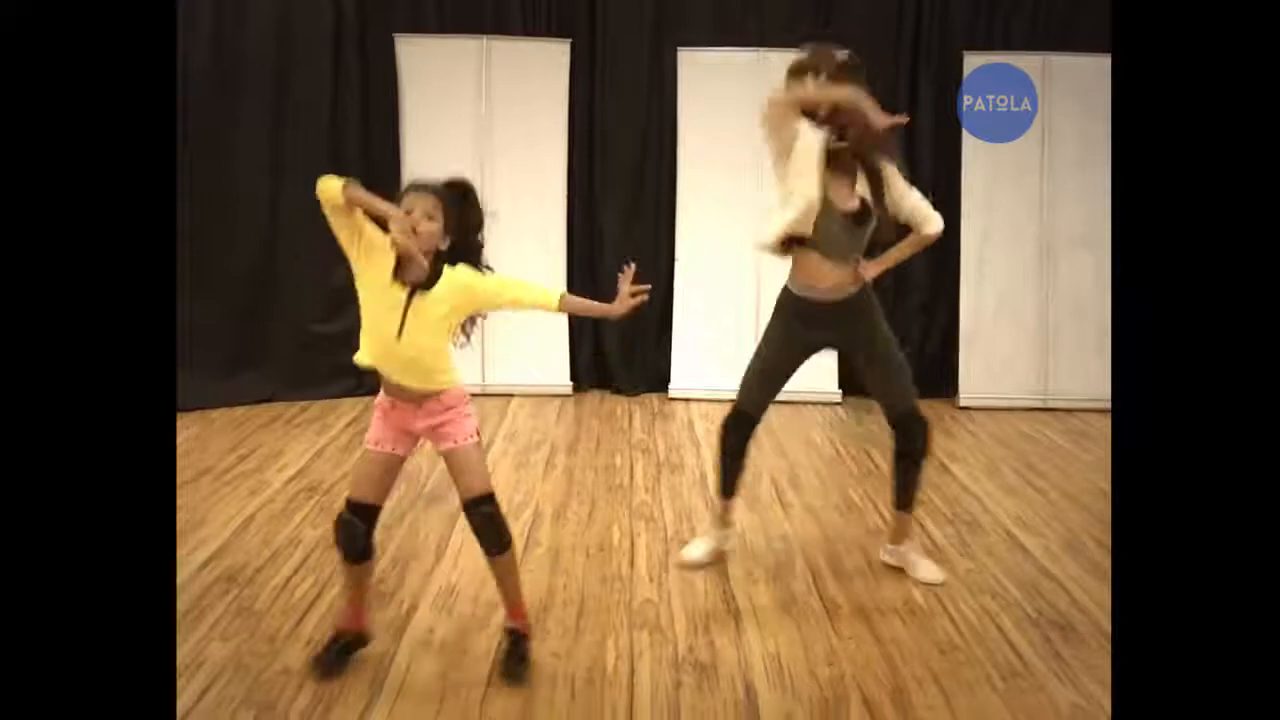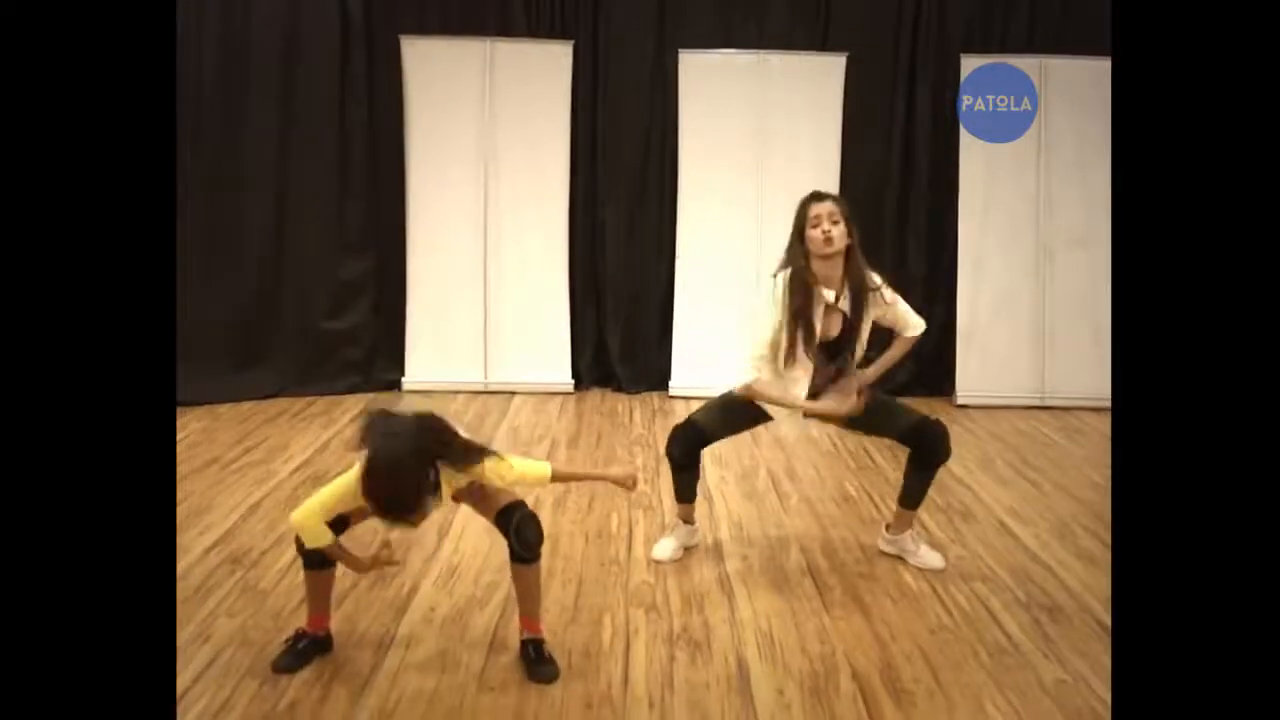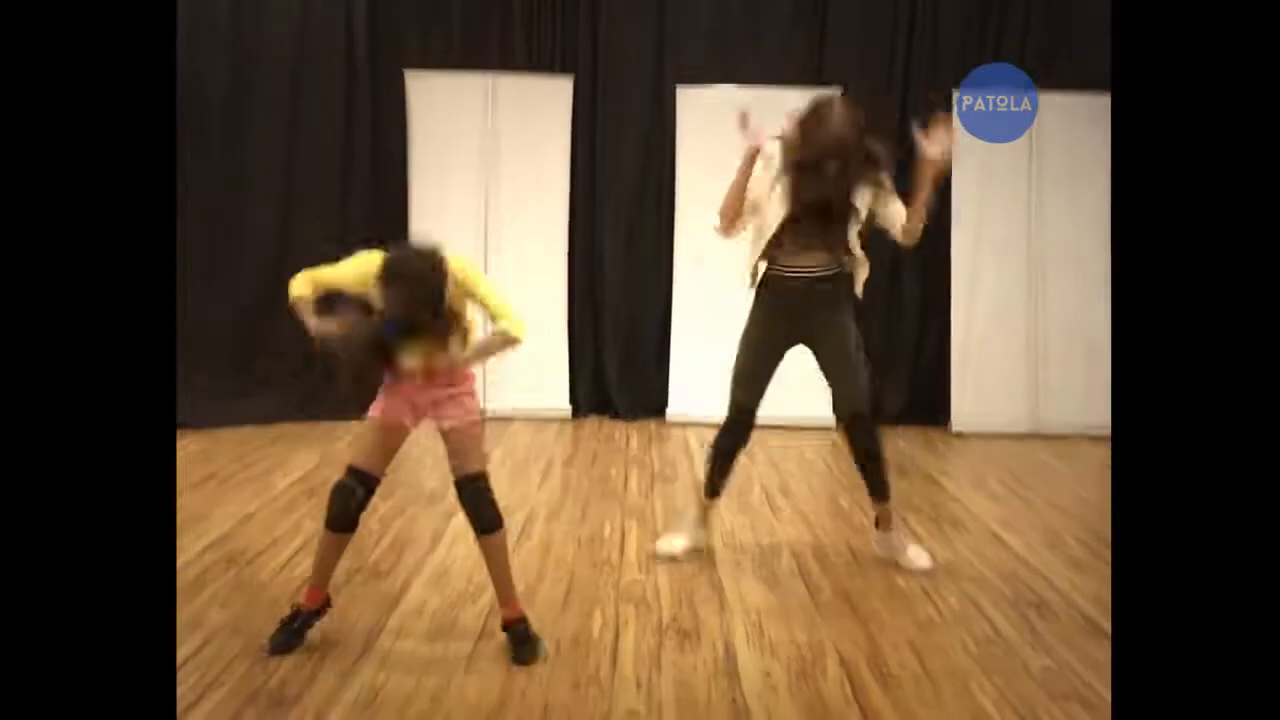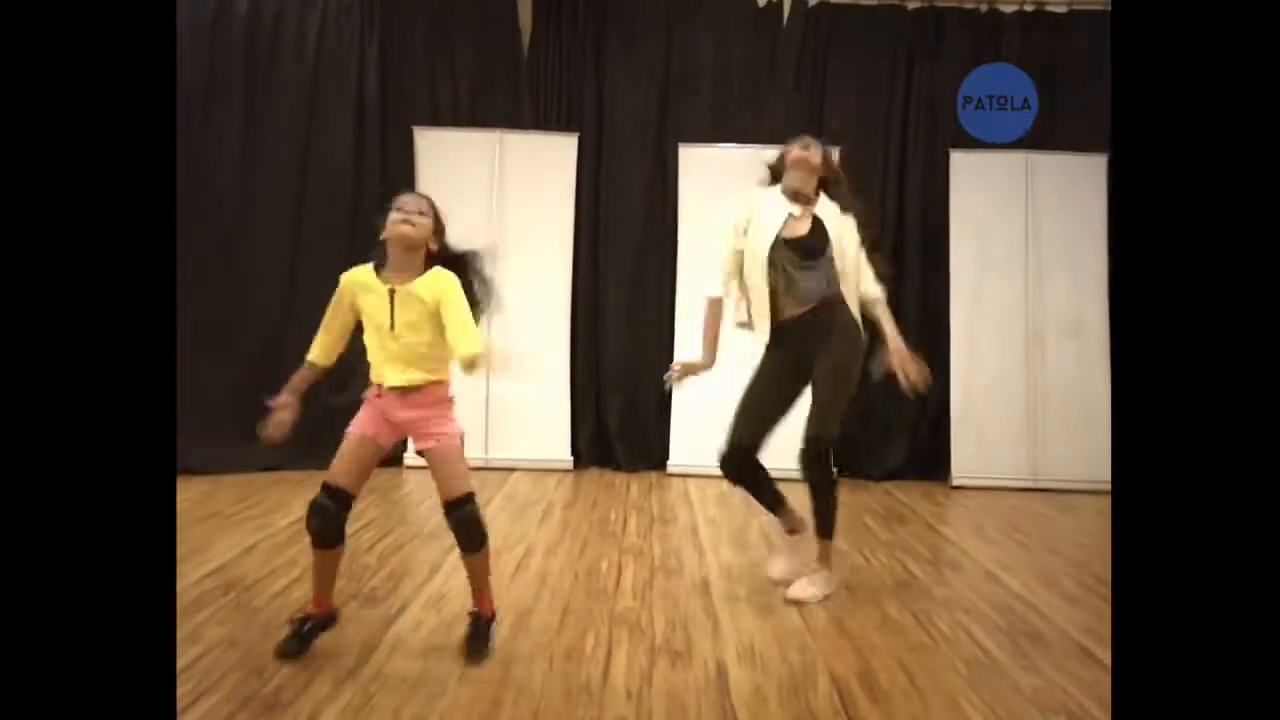
dt=0.4s
person 1, frame 1
left shoulder: (879, 174)
right shoulder: (804, 156)
left elbow: (930, 225)
right elbow: (784, 100)
left wrist: (878, 266)
right wrist: (851, 102)
left hip: (857, 314)
right hip: (797, 314)
left knee: (909, 423)
right knee: (740, 422)
left ankle: (900, 541)
right ankle: (720, 528)
person 1, frame 2
left shoulder: (870, 288)
right shoulder: (786, 293)
left elbow: (913, 331)
right elbow: (747, 383)
left wrist: (864, 377)
right wrist: (812, 407)
left hip: (836, 391)
right hip: (781, 390)
left knee: (933, 438)
right knee: (683, 438)
left ankle: (899, 532)
right ankle: (685, 527)
person 1, frame 3
left shoulder: (862, 180)
right shoulder: (778, 167)
left elbow: (907, 231)
right elbow: (728, 225)
left wrist: (930, 170)
right wrist: (750, 159)
left hip: (829, 307)
right hip: (772, 303)
left knee: (858, 419)
right knee: (739, 417)
left ankle: (888, 530)
right ankle: (699, 521)
person 1, frame 4
left shoulder: (837, 218)
right shoulder: (755, 211)
left elbow: (867, 286)
right elbow: (723, 283)
left wrist: (895, 344)
right wrist: (708, 352)
left hip: (835, 342)
right hip: (786, 347)
left knee: (815, 452)
right knee: (735, 457)
left ankle: (823, 563)
right ankle: (793, 531)
person 2, frame 1
left shoulder: (460, 282)
right shoulder: (374, 255)
left elbow: (533, 294)
right elbow: (328, 190)
left wrist: (606, 308)
right wrist: (390, 217)
left hip: (446, 408)
right hip: (394, 407)
left knee: (484, 515)
right knee: (354, 520)
left ankle: (517, 627)
right ankle: (352, 628)
person 2, frame 2
left shoulder: (462, 469)
right shoulder: (365, 480)
left elbow: (537, 472)
right elbow: (303, 520)
left wrist: (605, 475)
right wrist: (354, 561)
left hip: (451, 470)
left knee: (524, 528)
right knee: (314, 536)
left ankle: (532, 638)
right ankle: (316, 631)
person 2, frame 3
left shoulder: (457, 275)
right shoulder: (372, 268)
left elbow: (513, 326)
right elbow: (303, 282)
left wrist: (470, 355)
right wrist: (313, 323)
left hip: (451, 385)
right hip: (401, 385)
left knee: (476, 493)
right knee: (350, 491)
left ankle: (513, 616)
right ankle: (312, 602)
person 2, frame 4
left shoulder: (443, 283)
right shoulder: (355, 282)
left elbow: (468, 348)
right elbow: (326, 344)
left wrist: (469, 356)
right wrist: (288, 399)
left hip: (431, 406)
right hip: (379, 403)
left knee: (462, 514)
right knee: (326, 509)
left ankle: (482, 612)
right ankle: (319, 611)
